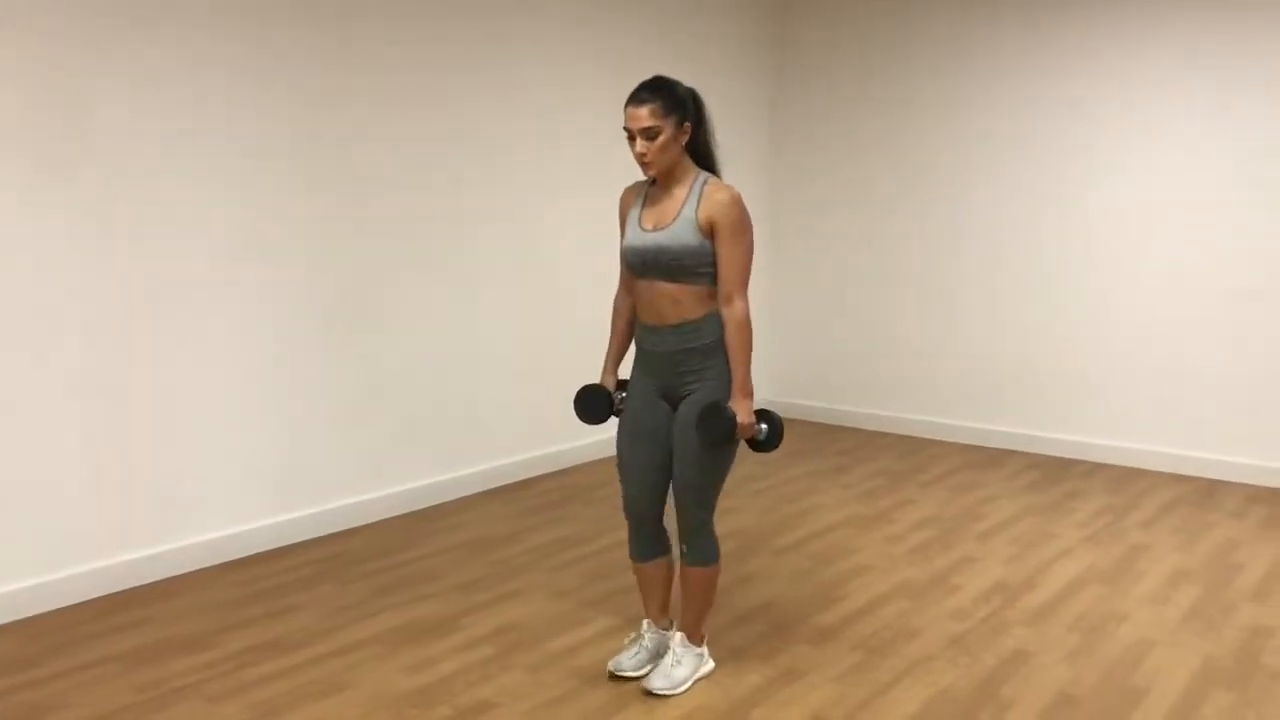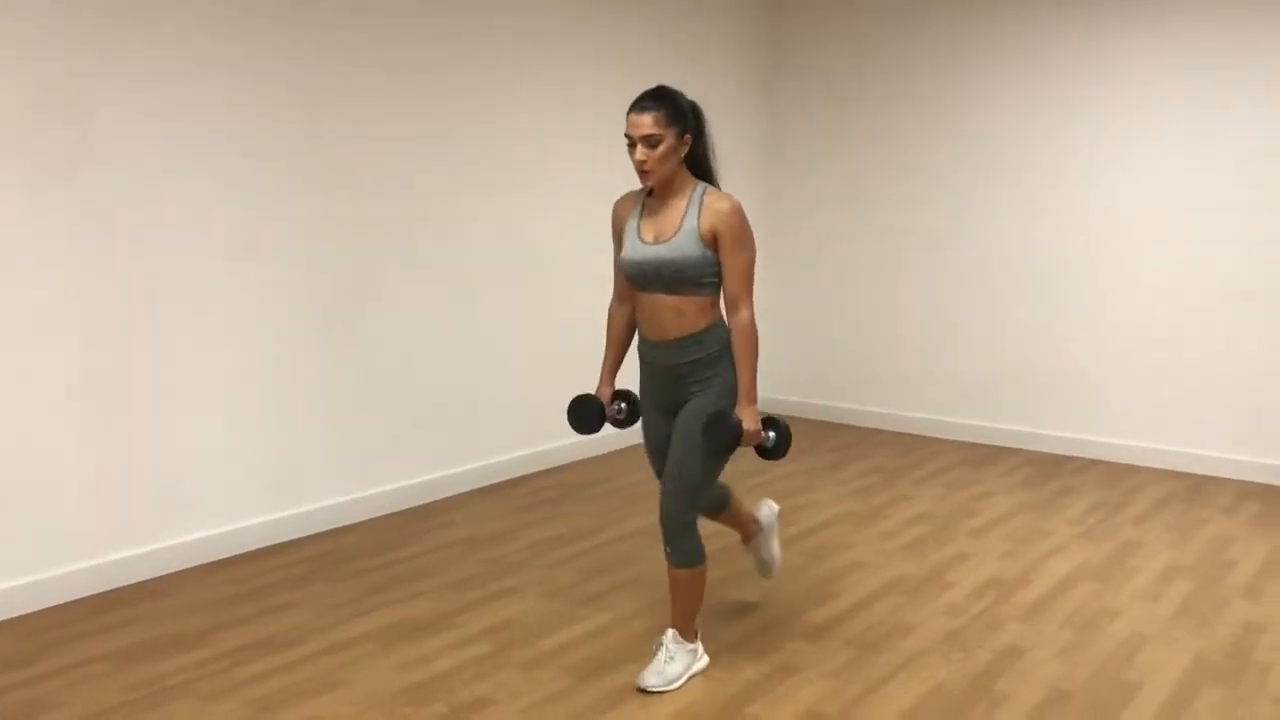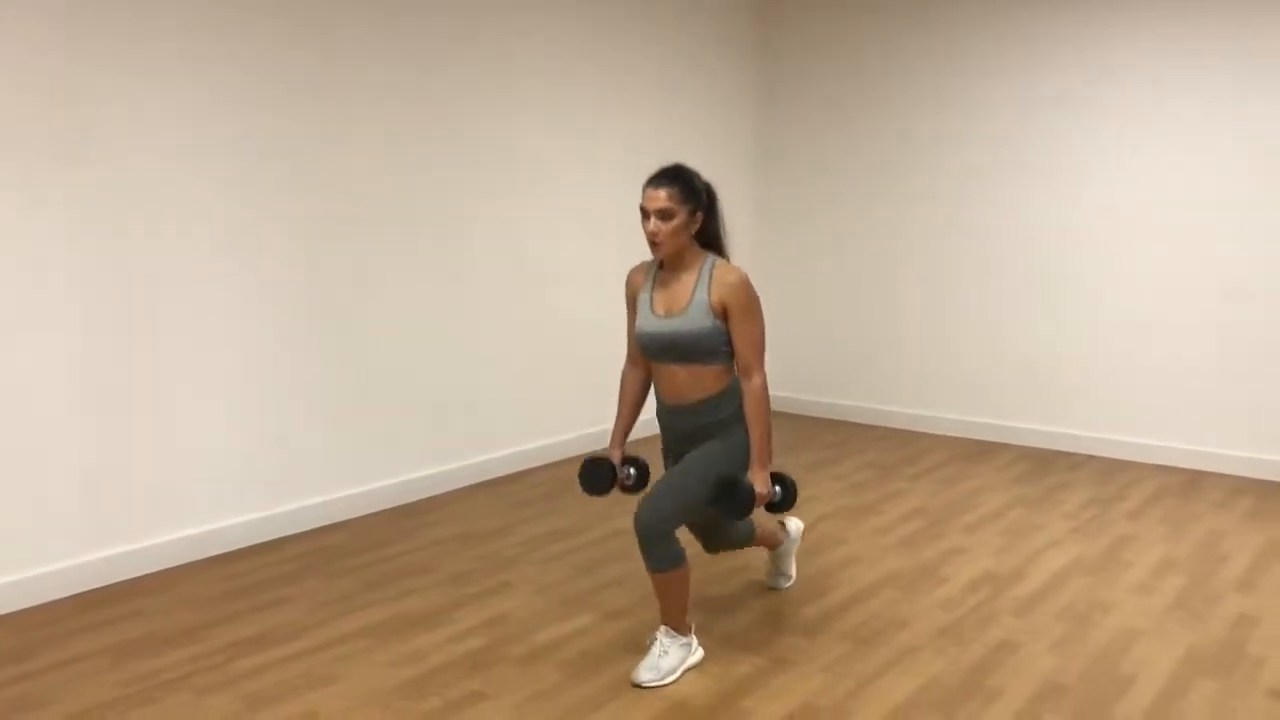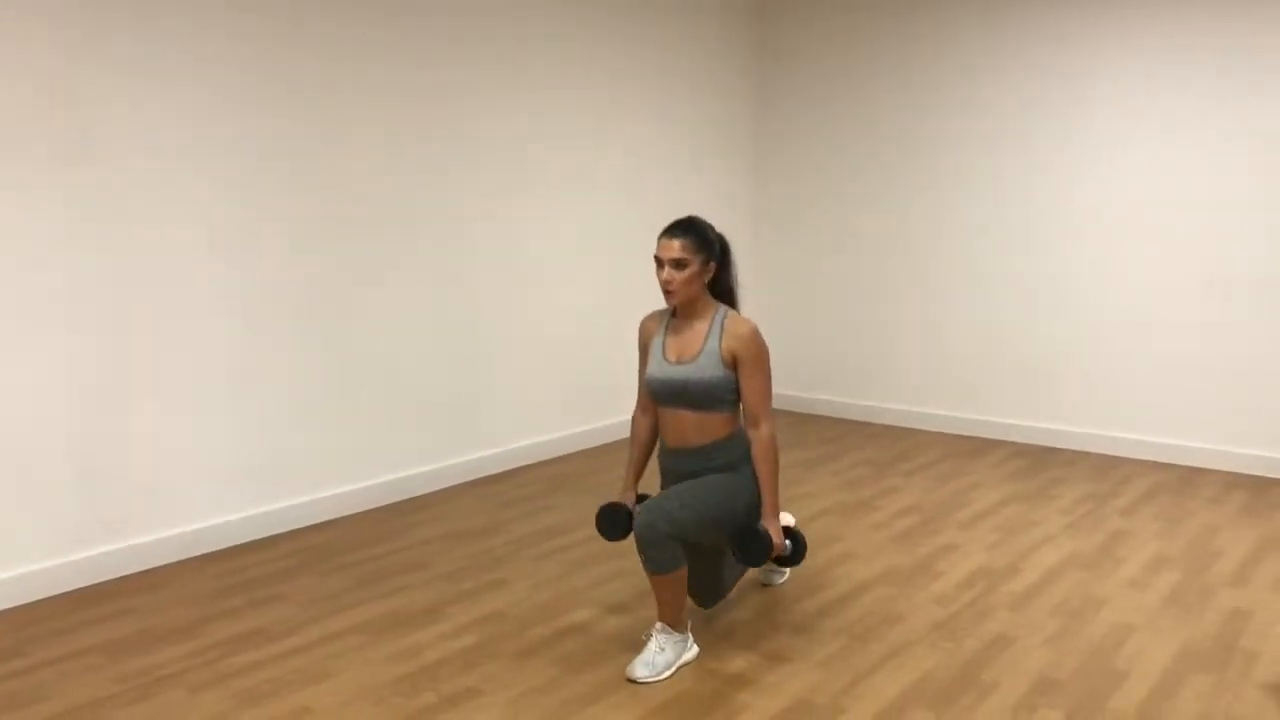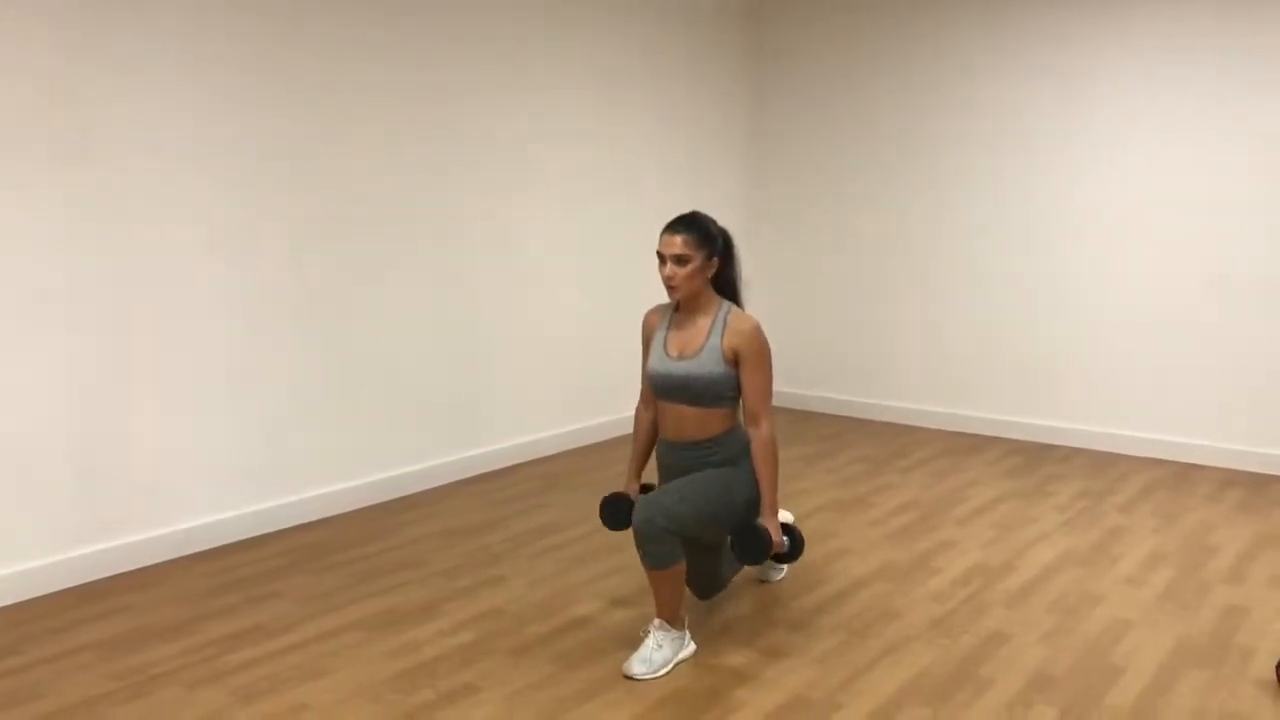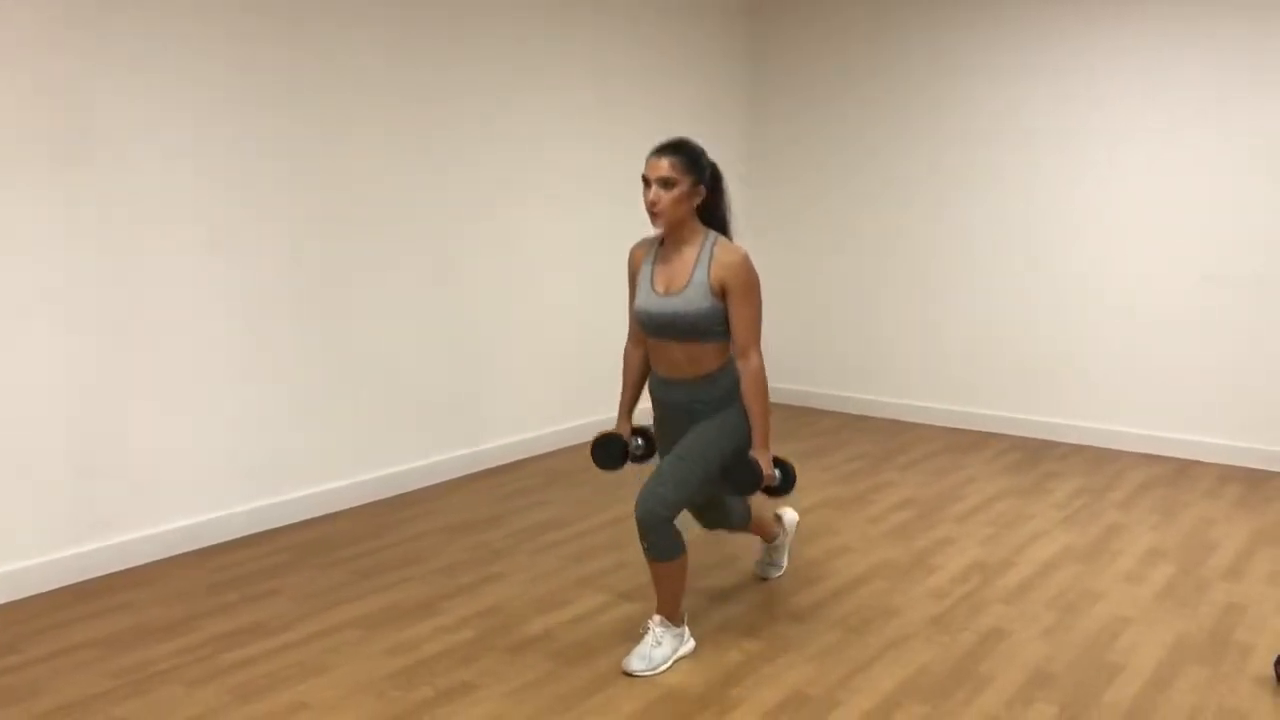
dt=0.3s
person 1, frame 1
left shoulder: (721, 201)
right shoulder: (632, 200)
left elbow: (735, 303)
left wrist: (742, 393)
right wrist: (610, 367)
left hip: (705, 367)
right hip: (650, 369)
left knee: (693, 516)
right knee: (639, 510)
left ankle: (692, 646)
right ankle: (655, 632)
person 1, frame 2
left shoulder: (720, 212)
right shoulder: (625, 210)
left elbow: (741, 311)
left wrist: (747, 401)
right wrist: (607, 378)
left hip: (710, 375)
right hip: (656, 378)
left knee: (675, 513)
right knee: (691, 490)
left ankle: (684, 644)
right ankle: (757, 523)
person 1, frame 3
left shoulder: (729, 283)
right shoulder: (638, 280)
left elbow: (753, 378)
right elbow: (636, 367)
left wrist: (759, 464)
right wrist: (618, 441)
left hip: (726, 431)
right hip: (676, 433)
left knee: (652, 520)
right knee: (713, 533)
left ankle: (678, 638)
right ankle: (781, 536)
person 1, frame 4
left shoulder: (740, 333)
right shoulder: (651, 328)
left elbow: (760, 426)
right elbow: (645, 412)
left wrist: (769, 513)
right wrist: (628, 486)
left hip: (731, 474)
right hip: (678, 475)
left knee: (653, 522)
right knee: (707, 591)
left ankle: (673, 637)
person 1, frame 5
left shoulder: (742, 330)
right shoulder: (654, 322)
left elbow: (759, 424)
right elbow: (648, 406)
left wrist: (768, 510)
right wrist: (632, 478)
left hip: (729, 470)
right hip: (676, 469)
left knee: (651, 518)
right knee: (706, 584)
left ankle: (670, 633)
person 1, frame 6
left shoulder: (730, 261)
right shoulder: (640, 256)
left elbow: (748, 358)
right elbow: (637, 343)
left wrist: (761, 445)
right wrist: (624, 416)
left hip: (721, 410)
right hip: (669, 410)
left knee: (653, 507)
right knee: (708, 508)
left ankle: (669, 628)
right ankle: (777, 526)
